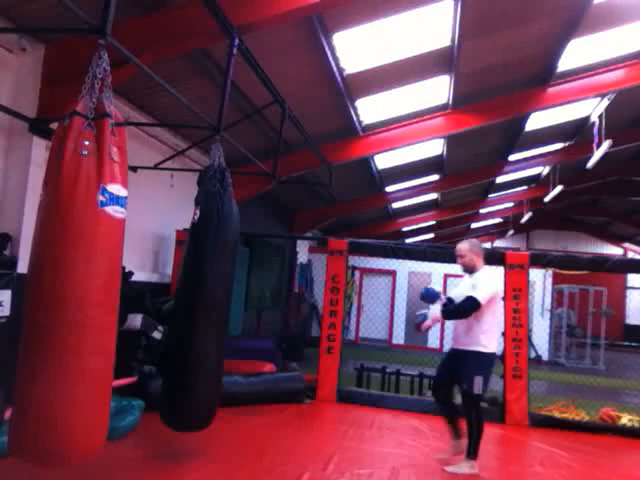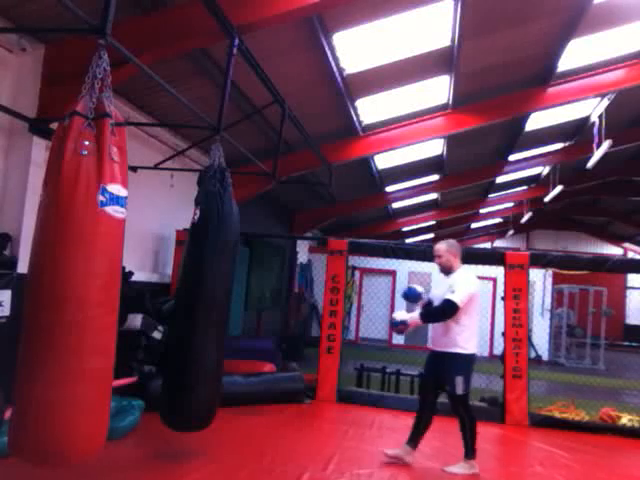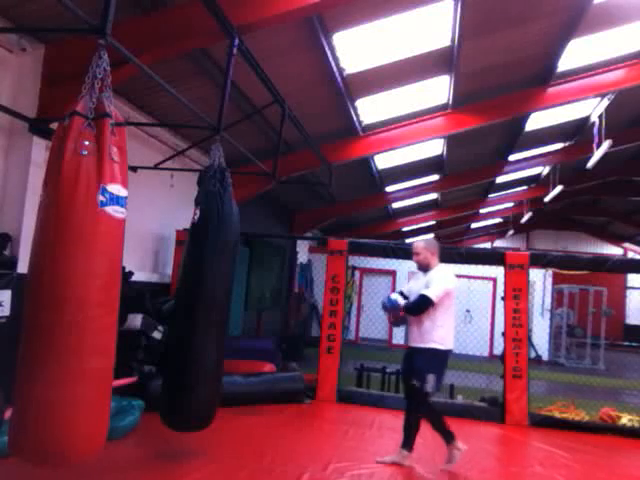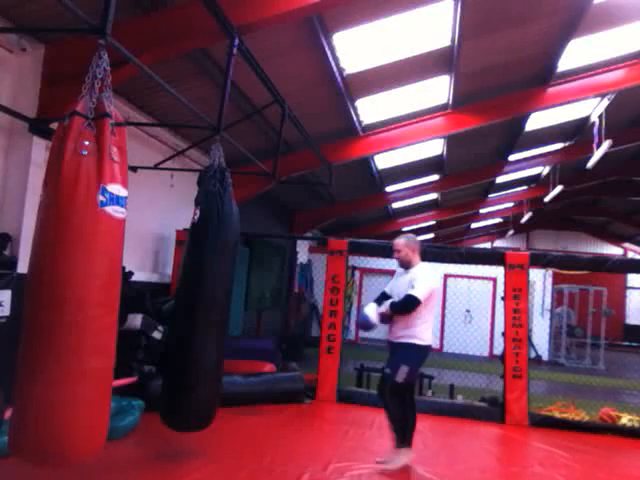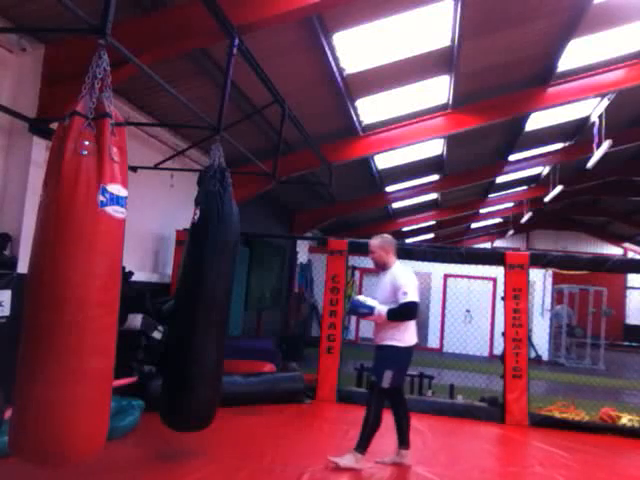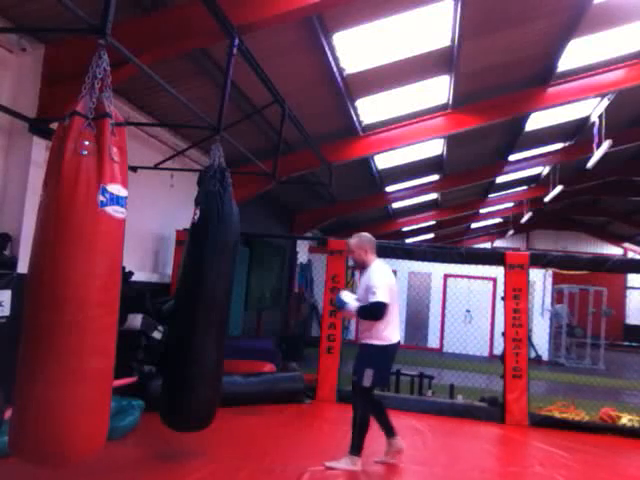
dt=0.2s
person 1, frame 1
left shoulder: (488, 280)
right shoulder: (468, 279)
left elbow: (466, 307)
right elbow: (450, 303)
left wrist: (437, 316)
right wrist: (436, 308)
left hip: (479, 352)
right hip: (460, 348)
left knee: (471, 403)
right knee: (440, 389)
left ankle: (470, 461)
right ankle: (458, 439)
person 1, frame 2
left shoulder: (465, 279)
right shoulder: (447, 280)
left elbow: (446, 310)
right elbow: (430, 305)
left wrist: (416, 318)
right wrist: (409, 317)
left hip: (458, 354)
right hip: (439, 351)
left knee: (459, 405)
right knee: (426, 399)
left ankle: (470, 461)
right ankle: (408, 450)
person 1, frame 3
left shoulder: (443, 277)
right shoulder: (420, 277)
left elbow: (420, 306)
right elbow: (401, 299)
left wrist: (400, 309)
right wrist: (397, 307)
left hip: (433, 349)
right hip: (416, 347)
left knee: (421, 401)
right knee: (413, 399)
left ankle: (453, 443)
right ankle: (404, 452)
person 1, frame 4
left shoulder: (425, 275)
right shoulder: (401, 274)
left elbow: (407, 305)
right elbow: (383, 299)
left wrist: (387, 308)
right wrist: (374, 310)
left hip: (414, 344)
right hip: (399, 342)
left knee: (387, 390)
right knee: (404, 395)
left ankle: (402, 448)
right ankle: (405, 449)
person 1, frame 5
left shoulder: (402, 275)
right shoulder: (385, 274)
left elbow: (410, 311)
left wrist: (381, 314)
right wrist: (365, 307)
left hip: (396, 347)
right hip: (387, 345)
left knee: (375, 398)
right knee: (395, 397)
left ankle: (357, 456)
right ankle: (403, 452)
person 1, frame 6
left shoulder: (379, 274)
right shoulder: (371, 272)
left elbow: (377, 311)
left wrist: (351, 307)
right wrist: (352, 303)
left hip: (378, 345)
right hip: (375, 343)
left knee: (360, 397)
right knee: (367, 395)
left ankle: (354, 458)
right ankle: (393, 442)
